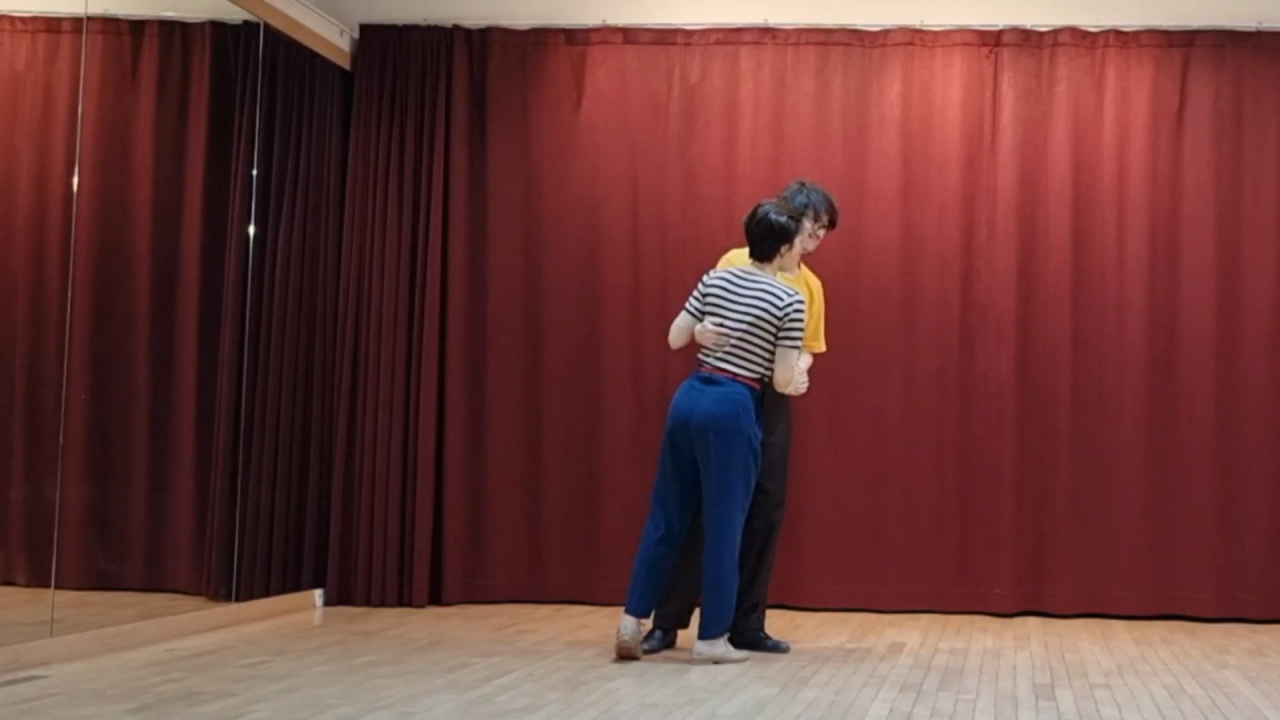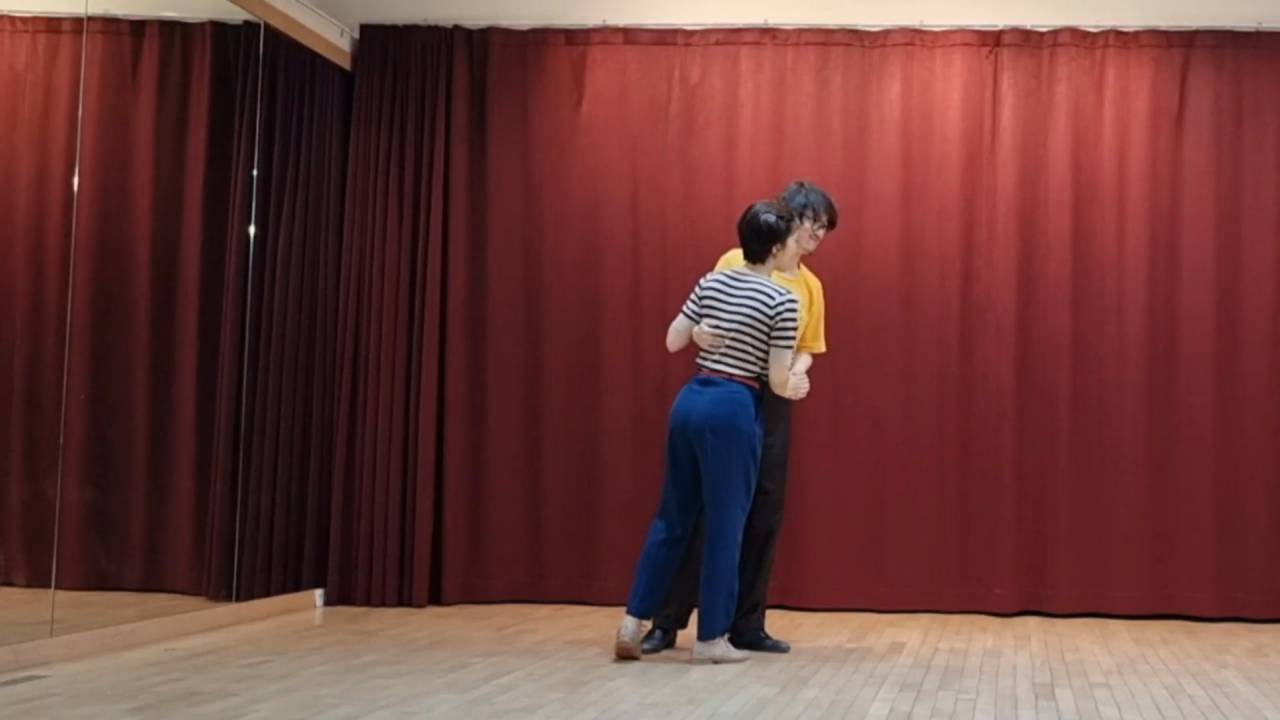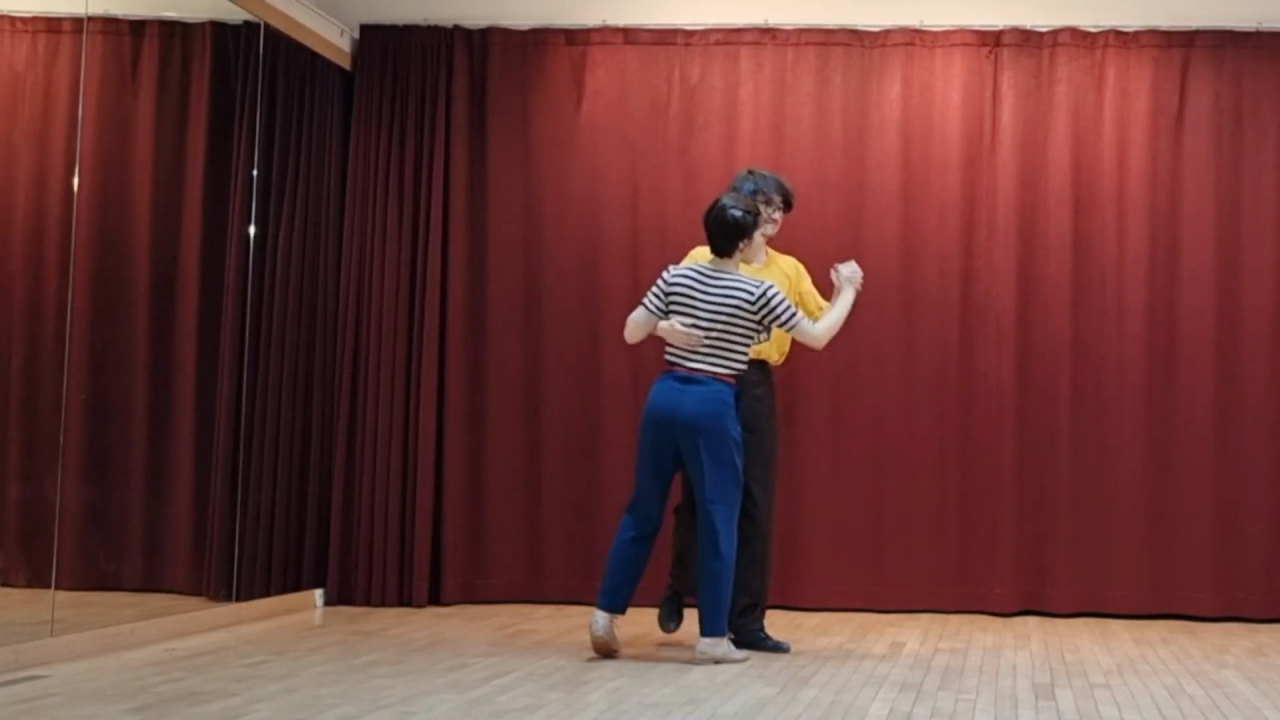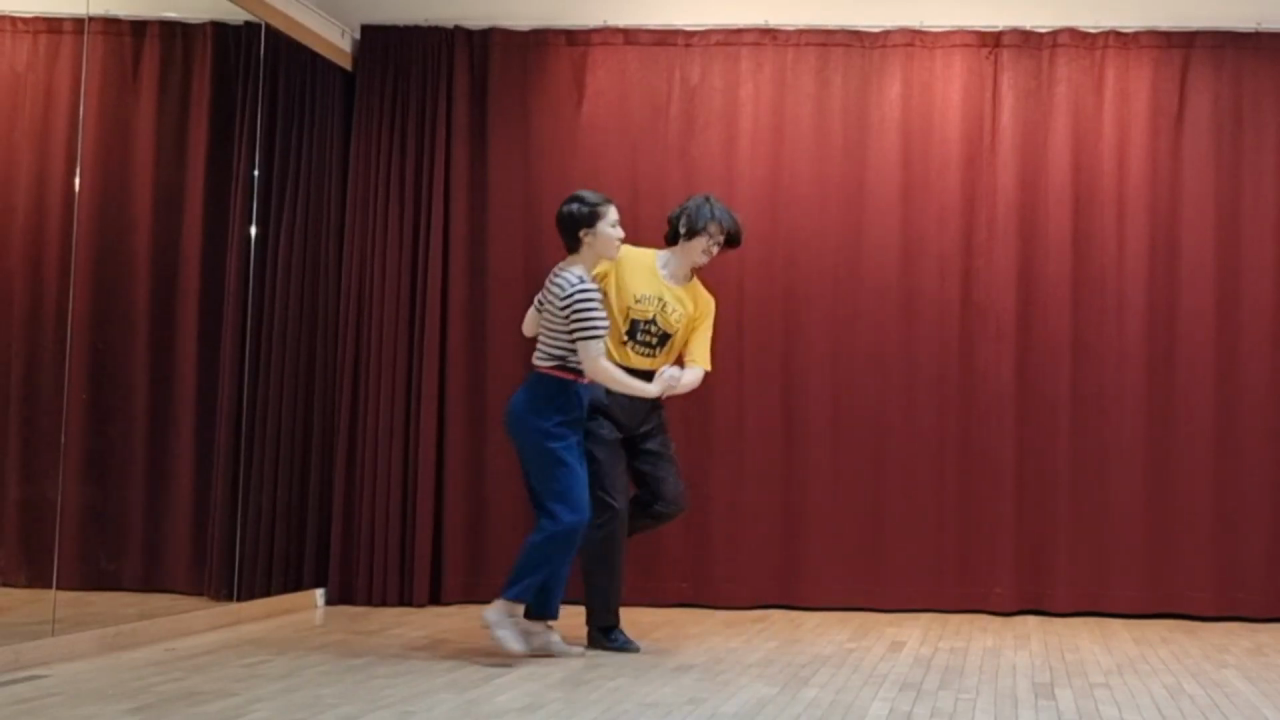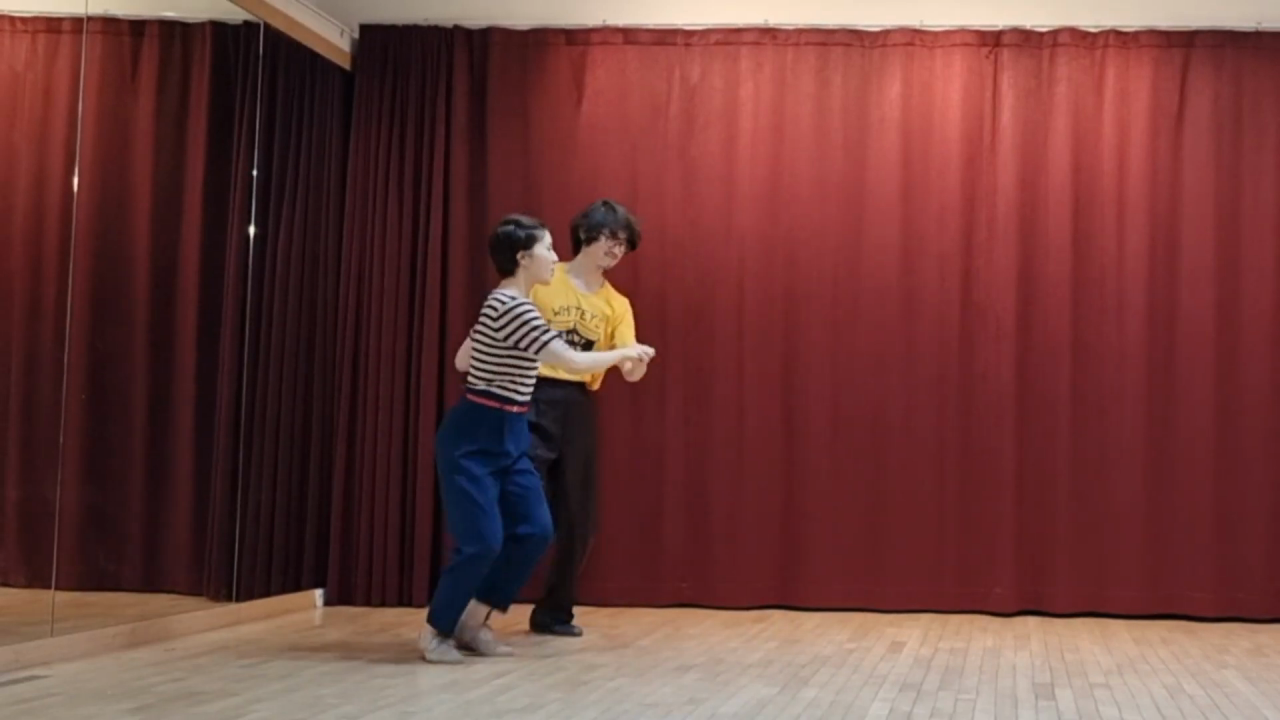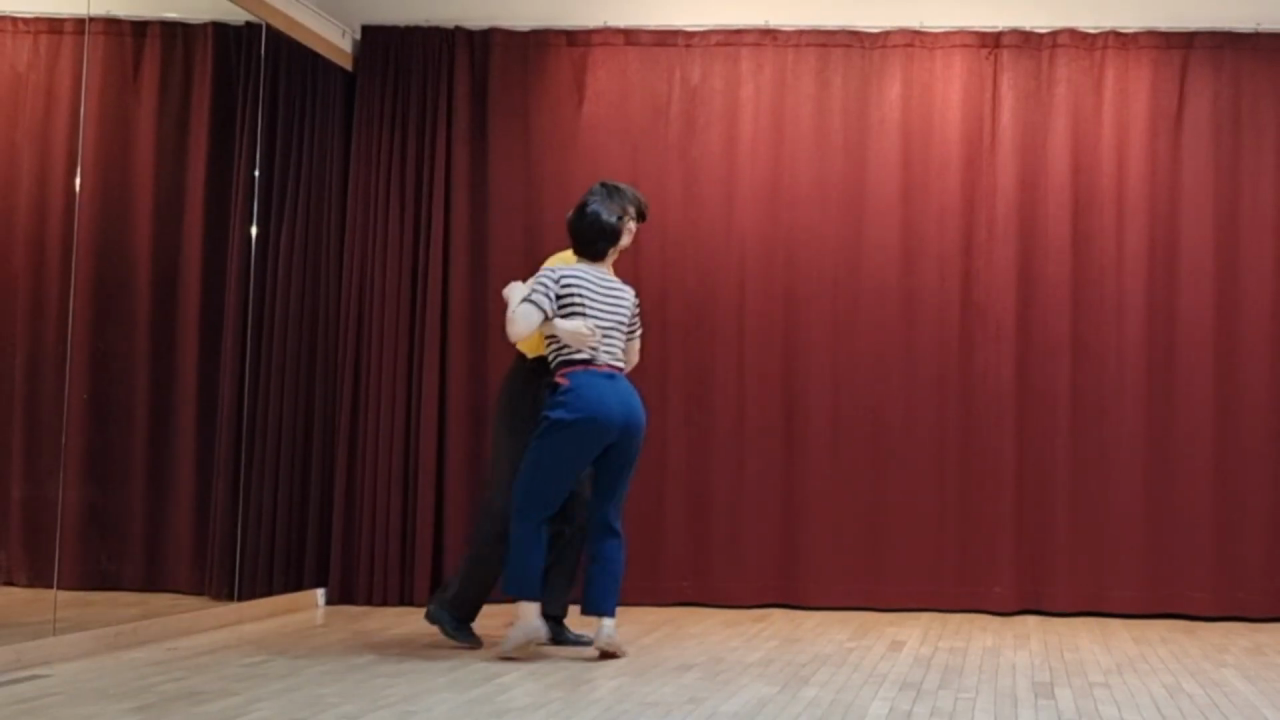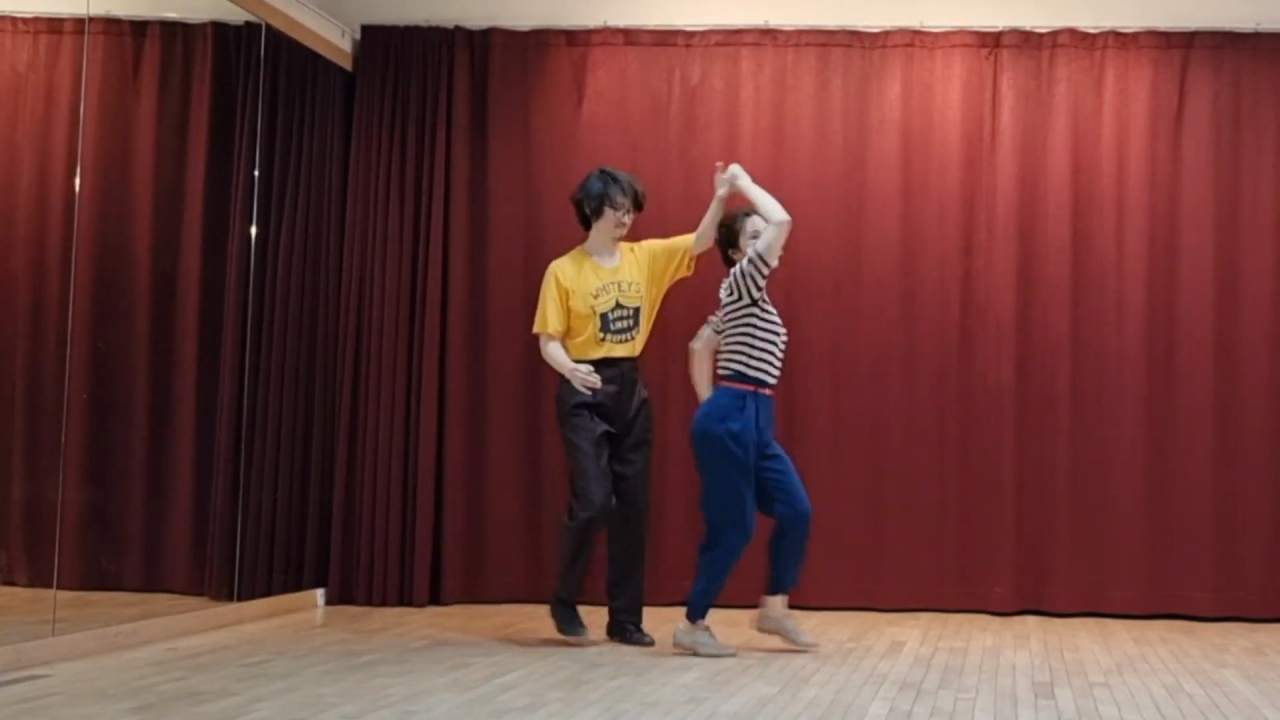
dt=0.7s
person 1, frame 1
left shoulder: (715, 279)
right shoulder: (790, 301)
left elbow: (675, 338)
right elbow: (782, 380)
right wrist: (799, 384)
left hip: (689, 397)
right hip: (732, 409)
left knee: (668, 513)
right knee: (725, 521)
left ankle: (631, 621)
right ankle: (711, 637)
person 1, frame 2
left shoulder: (711, 282)
right shoulder: (782, 300)
left elbow: (673, 341)
right elbow: (777, 379)
right wrist: (795, 389)
left hip: (690, 399)
right hip: (732, 410)
left knee: (674, 515)
right knee: (725, 522)
left ankle: (633, 623)
right ankle: (711, 637)
person 1, frame 3
left shoulder: (675, 277)
right shoulder: (758, 293)
left elbow: (632, 332)
right elbow: (817, 336)
right wrist: (847, 291)
left hip: (664, 397)
right hip: (712, 406)
left knee: (642, 511)
right knee: (719, 521)
left ankle: (605, 617)
right ankle: (712, 637)
person 1, frame 4
left shoulder: (561, 278)
right shoulder: (580, 292)
left elbow: (528, 327)
right elbow: (595, 368)
right wrist: (651, 389)
left hip: (554, 406)
right hip: (546, 408)
left knee: (562, 516)
right knee: (569, 514)
left ankle: (539, 625)
right ankle: (505, 607)
person 1, frame 5
left shoulder: (505, 305)
right shoulder: (513, 309)
left elbow: (461, 361)
right elbow: (572, 362)
right wrist: (625, 352)
left hip: (508, 433)
right hip: (473, 436)
left knee: (534, 530)
right knee: (482, 541)
left ankle: (474, 620)
right ankle: (436, 629)
person 1, frame 6
left shoulder: (557, 276)
right shoulder: (626, 295)
left elbow: (519, 330)
left wrist: (514, 297)
left hip: (580, 399)
right hip: (628, 401)
left knee: (531, 508)
right knee: (606, 519)
left ankle: (527, 618)
right ankle: (605, 624)
person 1, frame 7
left shoulder: (747, 296)
right shoulder: (743, 281)
left elbow: (700, 348)
right elbow: (782, 222)
left wrist: (708, 398)
right wrist: (744, 183)
left hip: (750, 421)
right hip: (731, 419)
left knee: (797, 512)
right knee: (732, 527)
left ankle: (775, 609)
right ankle: (692, 626)
person 2, frame 1
left shoulder: (812, 286)
right shoulder: (737, 262)
left elbow: (807, 349)
right elbow: (699, 319)
left wrist: (797, 373)
right wrist: (701, 331)
left hip: (772, 405)
left knee: (765, 513)
left ankle: (747, 625)
right ankle: (667, 621)
person 2, frame 2
left shoulder: (812, 287)
right shoulder: (737, 262)
left elbow: (805, 349)
right elbow: (700, 317)
left wrist: (794, 375)
right wrist: (697, 332)
left hip: (772, 405)
left knee: (764, 513)
left ankle: (747, 624)
right ankle: (666, 622)
person 2, frame 3
left shoulder: (789, 270)
right shoulder: (702, 259)
left elbow: (823, 325)
right wrist: (665, 326)
left hip: (756, 390)
left knee: (755, 506)
right knee: (701, 498)
left ankle: (746, 623)
right ankle: (678, 592)
person 2, frame 4
left shoulder: (702, 304)
right shoulder: (624, 261)
left elbow: (697, 368)
left wrist: (682, 380)
left hip: (645, 400)
right hip: (599, 392)
left knee: (670, 498)
right knee: (610, 503)
left ankle: (591, 544)
right ankle: (603, 625)
person 2, frame 5
left shoulder: (618, 306)
right shoulder: (540, 281)
left elbow: (629, 370)
left wrist: (640, 360)
left hip: (579, 407)
right hip: (531, 402)
left knee: (576, 520)
left ankle: (554, 611)
person 2, frame 6
right shoulder: (566, 265)
right wrist: (558, 326)
right hip: (531, 387)
left knee: (572, 509)
right knee: (510, 505)
left ankle: (548, 616)
right ankle: (452, 607)
person 2, frame 7
left shoulder: (646, 256)
right shoulder: (563, 271)
left elbow: (702, 240)
right elbow: (548, 341)
left wrist: (721, 197)
right wrist: (571, 370)
left hip: (630, 389)
right hip: (584, 392)
left knee: (633, 506)
right knee: (593, 501)
left ankle: (625, 617)
right ankle: (565, 600)
